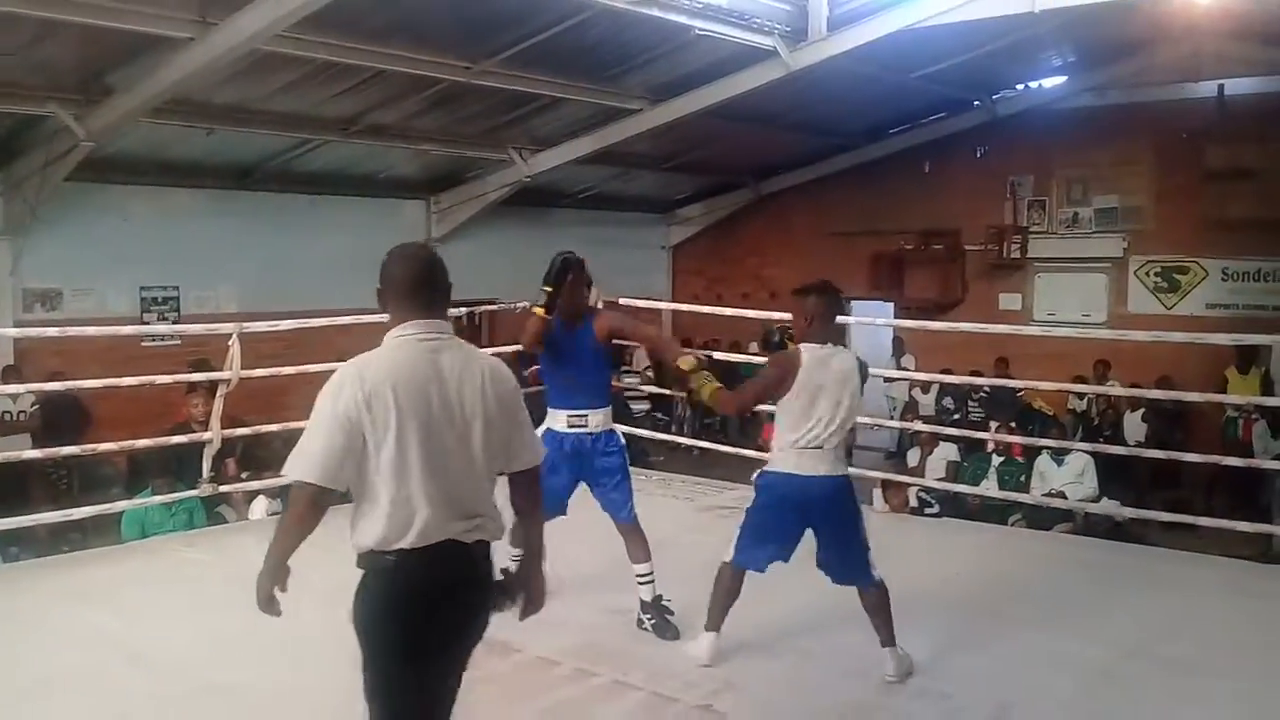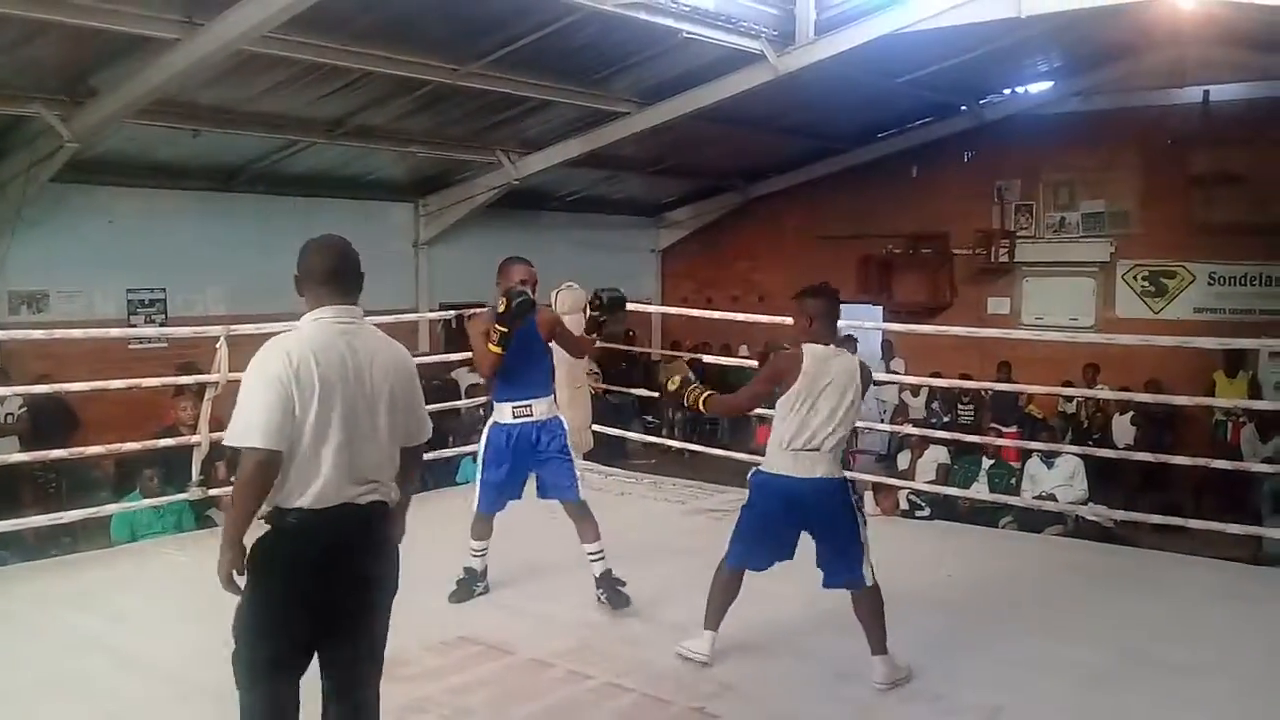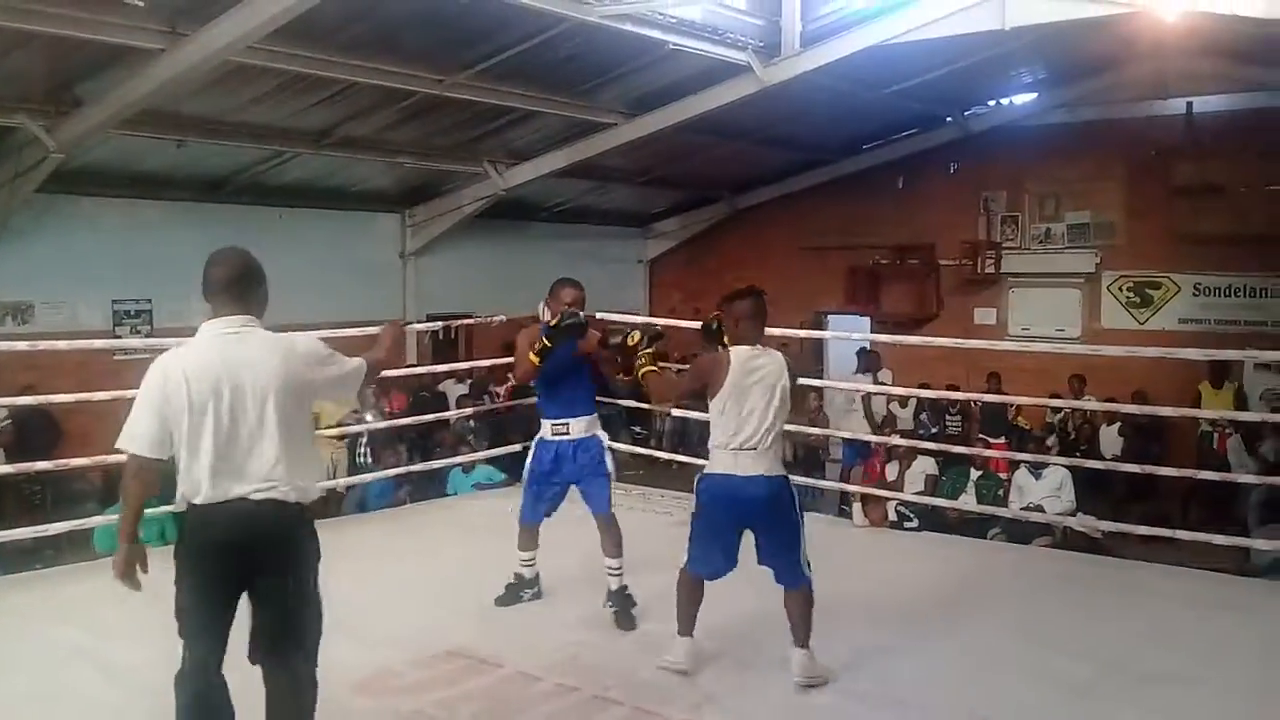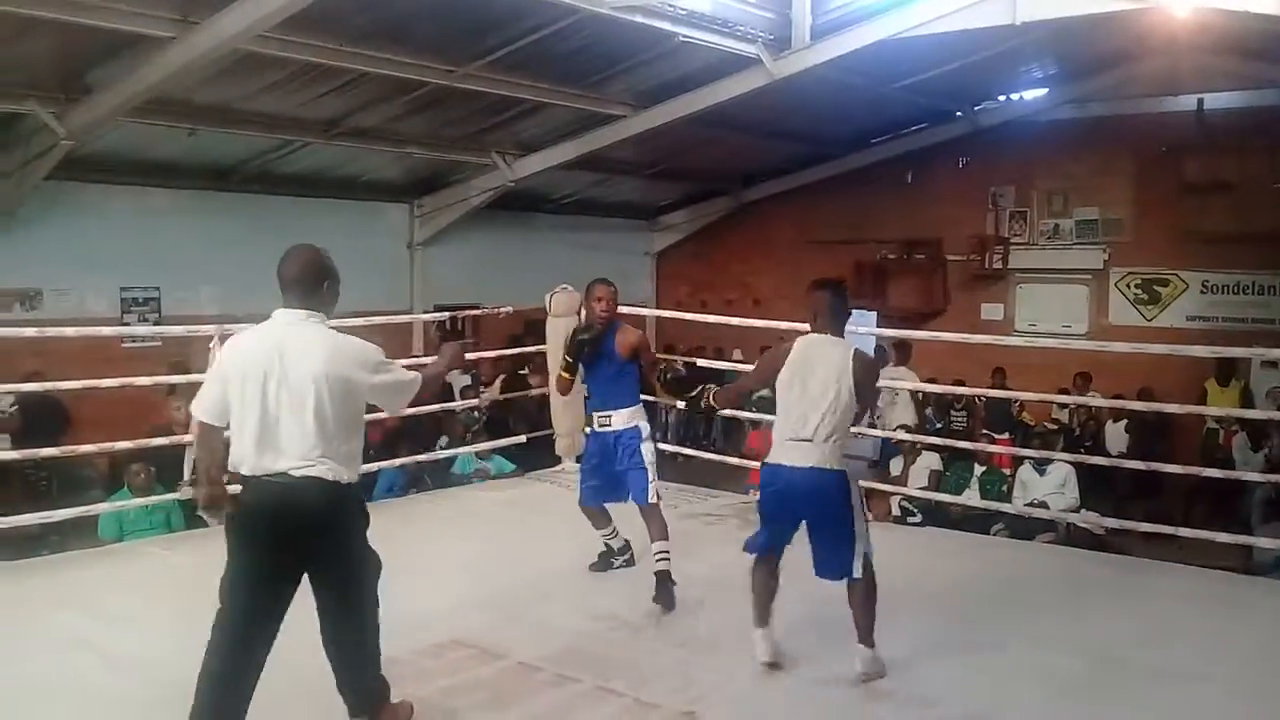
dt=0.5s
person 1, frame 1
left shoulder: (360, 378)
right shoulder: (493, 373)
left elbow: (313, 491)
right elbow: (526, 480)
left wrist: (274, 563)
right wrist: (533, 562)
left hip: (398, 576)
right hip: (471, 569)
person 1, frame 2
left shoulder: (283, 353)
right shoulder: (395, 356)
left elbow: (259, 461)
right elbow: (412, 452)
left wrist: (231, 541)
right wrist: (395, 511)
left hip: (301, 533)
right hip: (371, 531)
left knee: (264, 667)
right knee: (353, 675)
person 1, frame 3
left shoulder: (173, 366)
right shoulder: (296, 354)
left elbow: (143, 463)
right elbow: (364, 371)
left wrist: (128, 538)
right wrist: (386, 349)
left hip: (209, 527)
right hip: (283, 522)
left knee: (202, 654)
right knee: (289, 655)
person 1, frame 4
left shoulder: (240, 346)
right shoulder: (349, 353)
left elbow: (208, 424)
right elbow: (414, 385)
left wrist: (209, 480)
right wrist: (445, 363)
left hip: (261, 501)
right hip: (328, 501)
left knee: (240, 628)
right knee: (351, 613)
person 2, frame 1
left shoulder: (788, 361)
right shoulder: (855, 367)
left elbow: (733, 404)
left wrist: (695, 378)
left hip: (782, 479)
right hip: (833, 483)
left knee: (739, 559)
right knee: (863, 571)
left ankle: (709, 639)
right ankle: (893, 655)
person 2, frame 2
left shoulder: (787, 362)
right shoulder: (859, 372)
left elbow: (734, 406)
left wrist: (687, 391)
left hip: (776, 481)
right hip: (828, 486)
left knee: (735, 562)
right knee: (860, 575)
left ankle: (704, 640)
right ankle: (883, 663)
person 2, frame 3
left shoulder: (715, 363)
right shoulder: (784, 366)
left elbow: (661, 394)
left wrist: (644, 355)
left hip: (721, 482)
right hip: (770, 483)
left knee: (695, 567)
right knee: (794, 574)
left ankle: (682, 648)
right ankle: (802, 659)
person 2, frame 4
left shoulder: (786, 350)
right shoulder: (863, 364)
left elbow: (738, 391)
left wrist: (706, 397)
left hip: (779, 471)
right hip: (827, 477)
left knee: (767, 553)
right knee: (857, 563)
left ankle: (763, 637)
right ankle: (866, 654)
person 3, frame 1
left shoulder: (606, 322)
right shoulder: (543, 322)
left elbow: (653, 338)
right elbow: (527, 345)
left wrist: (678, 359)
right wrist: (549, 295)
left hip: (601, 437)
right hip: (557, 436)
left knee: (627, 520)
left ankle: (650, 605)
right ankle: (510, 577)
person 3, frame 2
left shoulder: (545, 318)
right shoulder: (481, 324)
left elbow: (579, 350)
right elbow: (485, 371)
left wrist: (597, 319)
right wrist: (503, 324)
left hip: (546, 425)
right hip: (504, 427)
left knee: (574, 502)
right knee: (486, 508)
left ankle: (603, 576)
right ankle: (476, 573)
person 3, frame 3
left shoulder: (593, 340)
right shoulder: (535, 335)
left elbow: (618, 376)
right elbow: (521, 375)
right wrist: (551, 339)
left hip: (589, 440)
right hip: (550, 441)
left knee: (606, 518)
right knee: (529, 518)
left ankle: (618, 594)
right ankle: (527, 580)
person 3, frame 4
left shoulder: (632, 337)
right shoulder: (582, 339)
left elbow: (653, 373)
right elbow: (562, 389)
right wrist: (573, 355)
left hip: (630, 430)
right hip: (598, 432)
left knee: (648, 503)
right knee: (588, 502)
left ankle: (663, 577)
right ankle: (619, 549)
